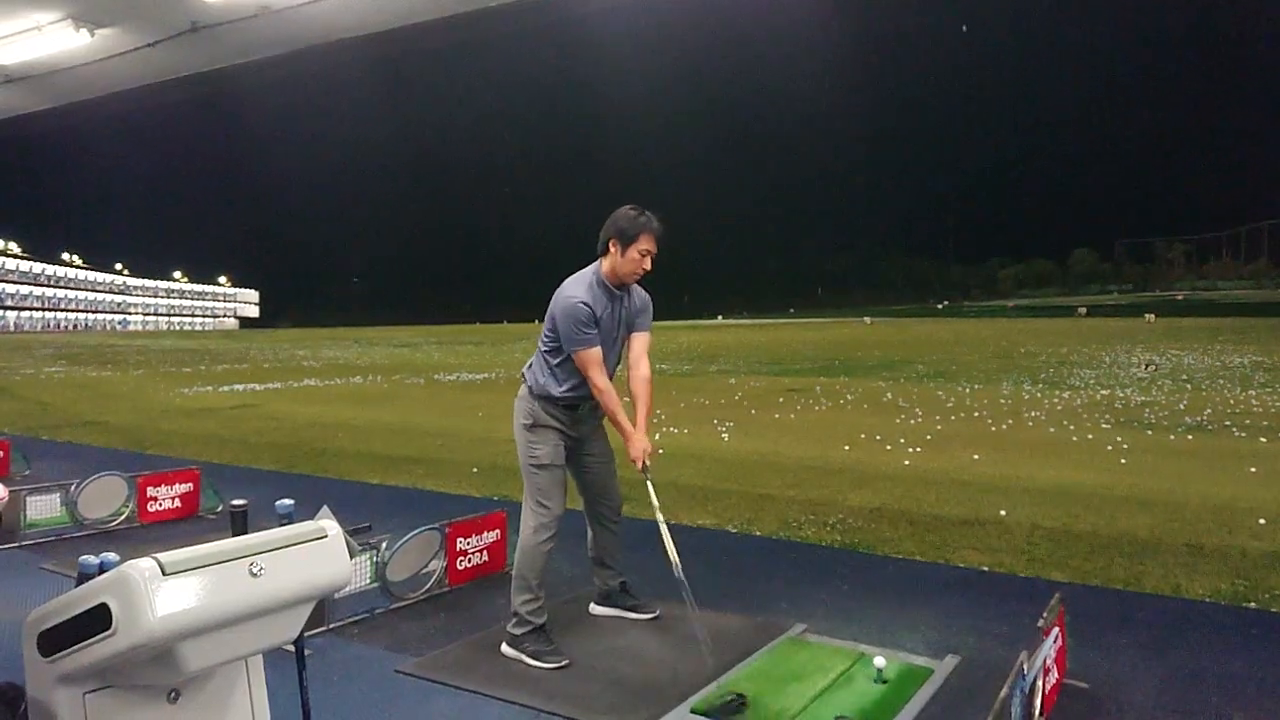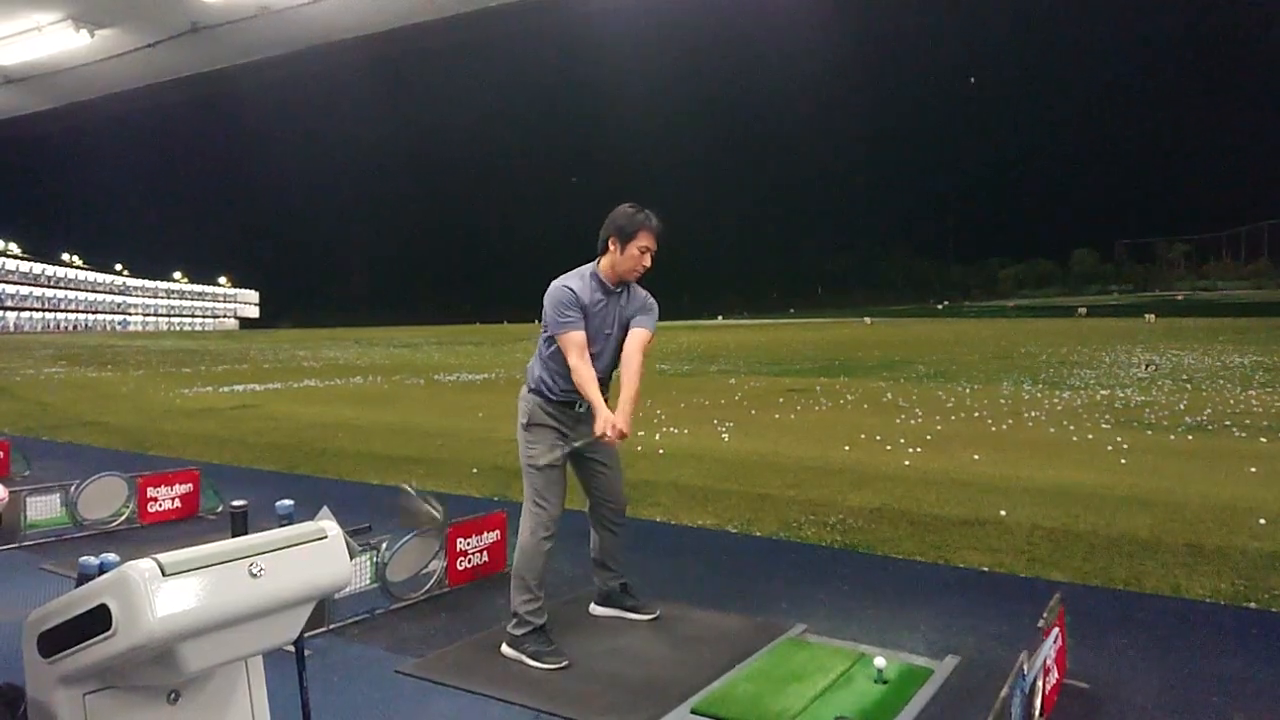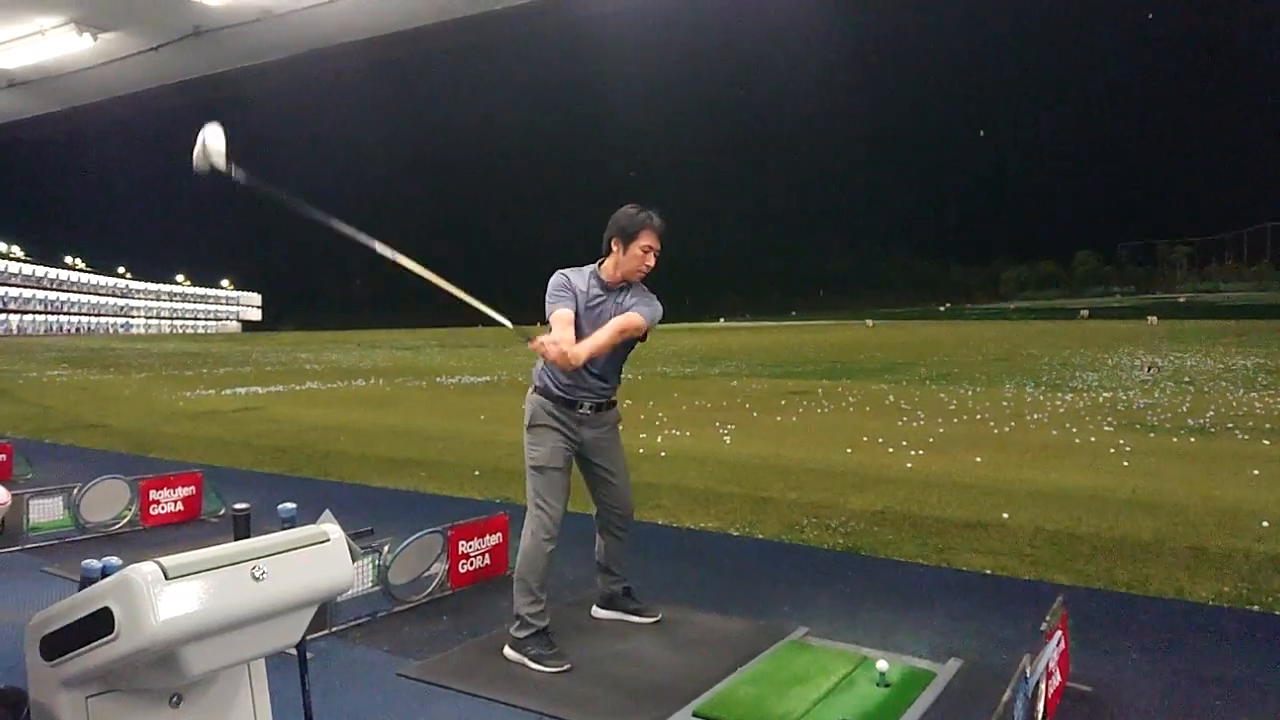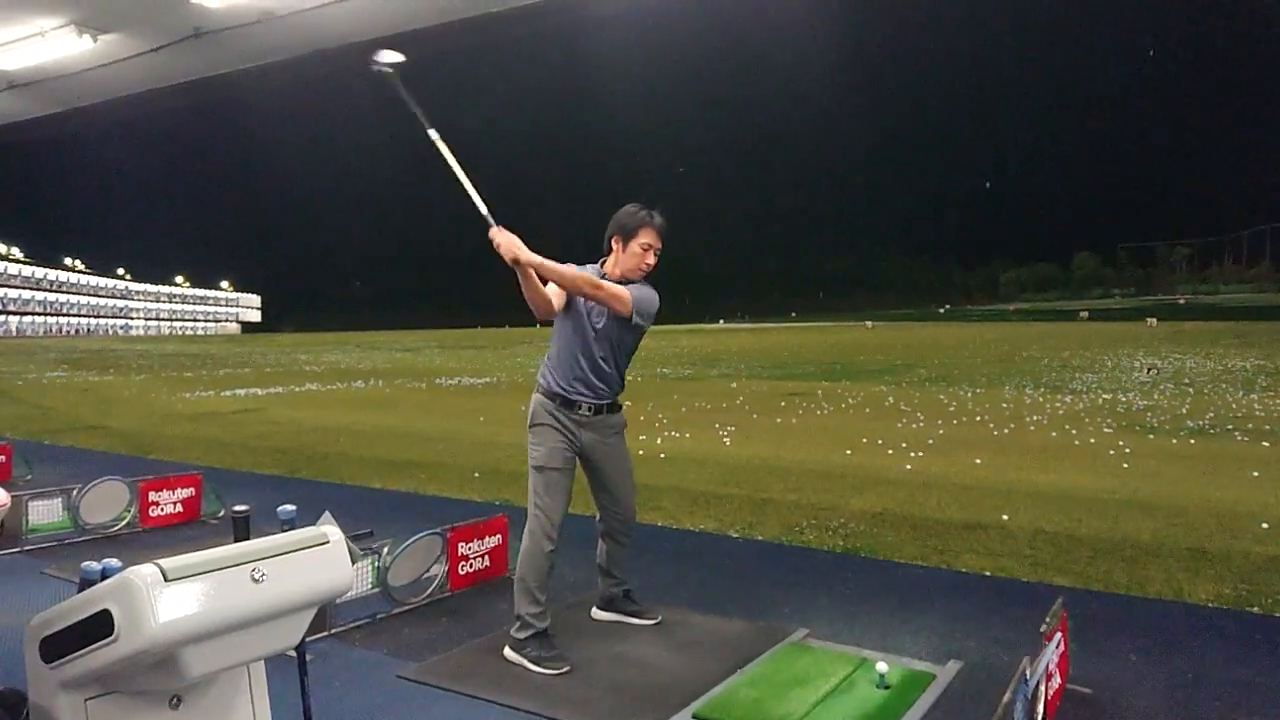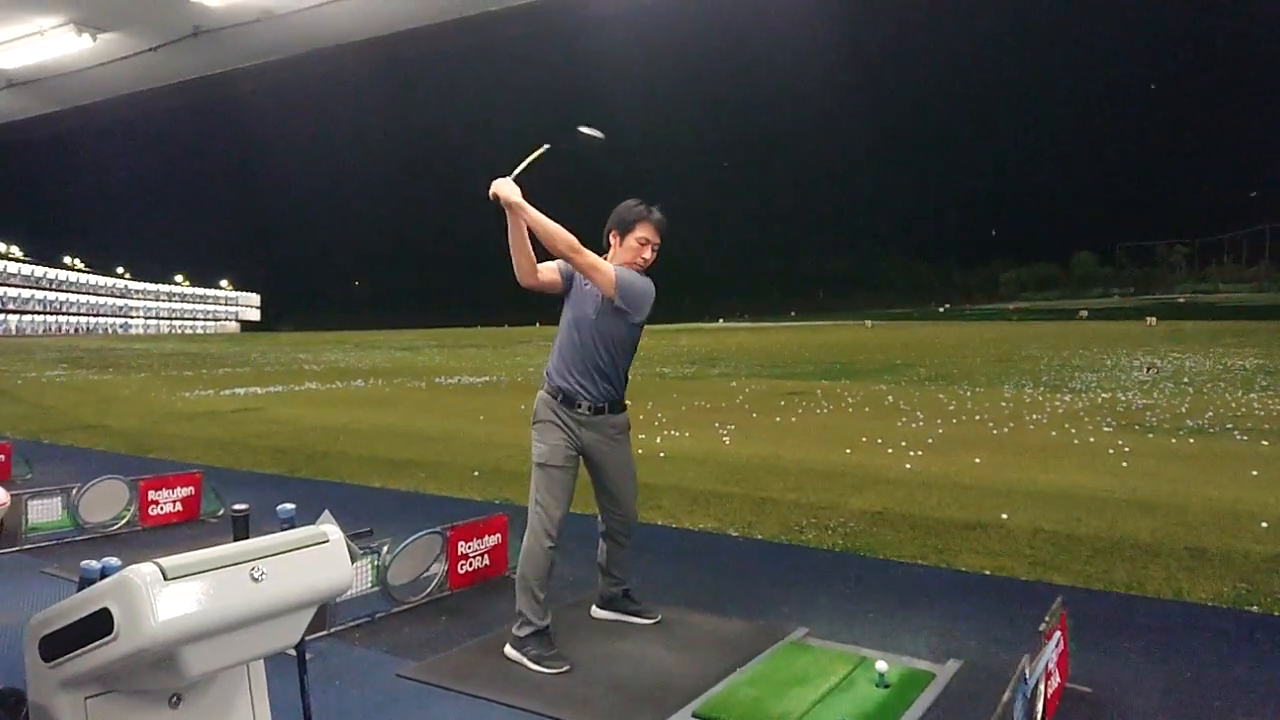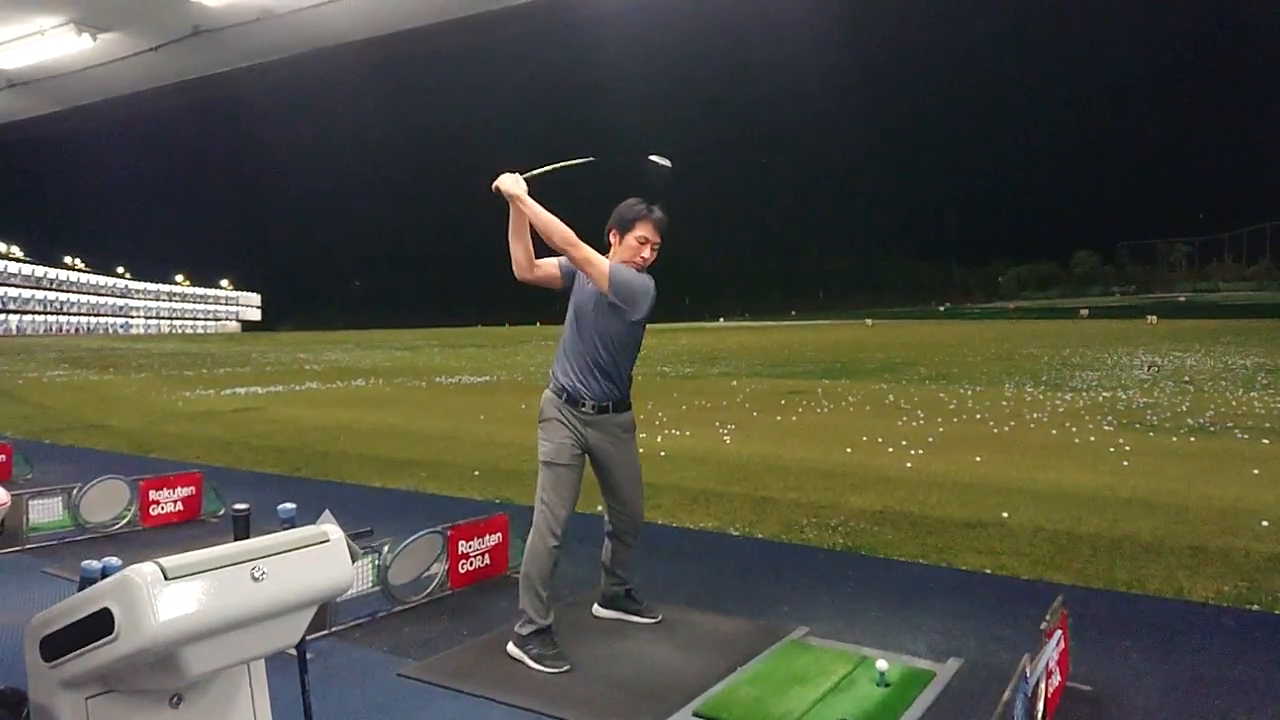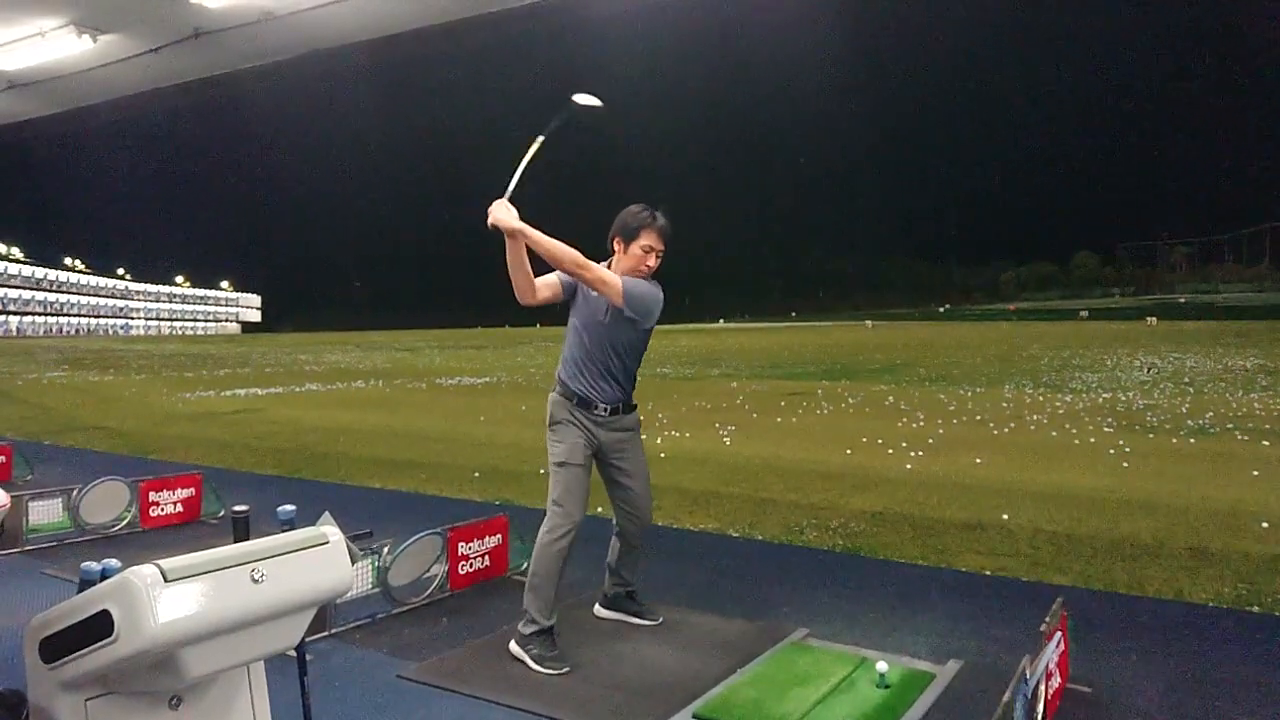
dt=0.4s
person 1, frame 1
left shoulder: (639, 300)
right shoulder: (575, 299)
left elbow: (639, 365)
right elbow: (596, 377)
left wrist: (642, 430)
right wrist: (627, 434)
left hip: (585, 413)
right hip: (544, 412)
left knee: (607, 505)
right knee: (544, 517)
left ankle: (610, 592)
right ankle: (523, 630)
person 1, frame 2
left shoulder: (643, 304)
right shoulder: (566, 290)
left elbow: (632, 357)
right elbow: (577, 359)
left wrist: (623, 414)
right wrist: (602, 412)
left hip: (592, 412)
right hip: (545, 410)
left knee: (611, 505)
right knee: (542, 517)
left ankle: (610, 593)
right ankle: (523, 631)
person 1, frame 3
left shoulder: (647, 304)
right shoulder: (566, 281)
left elbow: (618, 329)
right elbow: (562, 330)
left wrist: (577, 355)
right wrist: (559, 347)
left hip: (601, 415)
right hip: (552, 411)
left knee: (618, 510)
right knee: (545, 520)
left ankle: (612, 596)
right ankle: (525, 633)
person 1, frame 4
left shoulder: (645, 298)
right shoulder: (567, 275)
left elbow: (594, 290)
right elbow: (547, 308)
left wrist: (532, 258)
right wrist: (525, 270)
left hip: (606, 419)
right hip: (555, 412)
left knee: (620, 513)
right knee: (545, 522)
left ankle: (612, 597)
right ankle: (525, 635)
person 1, frame 5
left shoulder: (641, 290)
right shoulder: (577, 273)
left elbow: (574, 251)
right elbow: (530, 276)
left wrist: (520, 203)
right wrist: (512, 214)
left hip: (609, 419)
right hip: (558, 411)
left knee: (622, 515)
right knee: (546, 522)
left ankle: (611, 596)
right ankle: (526, 633)
person 1, frame 6
left shoulder: (640, 288)
right shoulder: (583, 271)
left elbow: (569, 243)
right elbow: (526, 270)
left wrist: (522, 197)
right wrist: (515, 204)
left hip: (613, 419)
right hip: (564, 411)
left knee: (628, 514)
right knee: (551, 520)
left ankle: (614, 595)
right ankle: (529, 631)
person 1, frame 7
left shoulder: (649, 296)
right shoulder: (583, 281)
left elbow: (580, 267)
right elbow: (529, 294)
left wrist: (519, 227)
right wrist: (511, 235)
left hip: (620, 421)
right hip: (572, 414)
left knee: (636, 515)
right knee: (564, 517)
left ankle: (616, 596)
right ankle: (532, 631)
